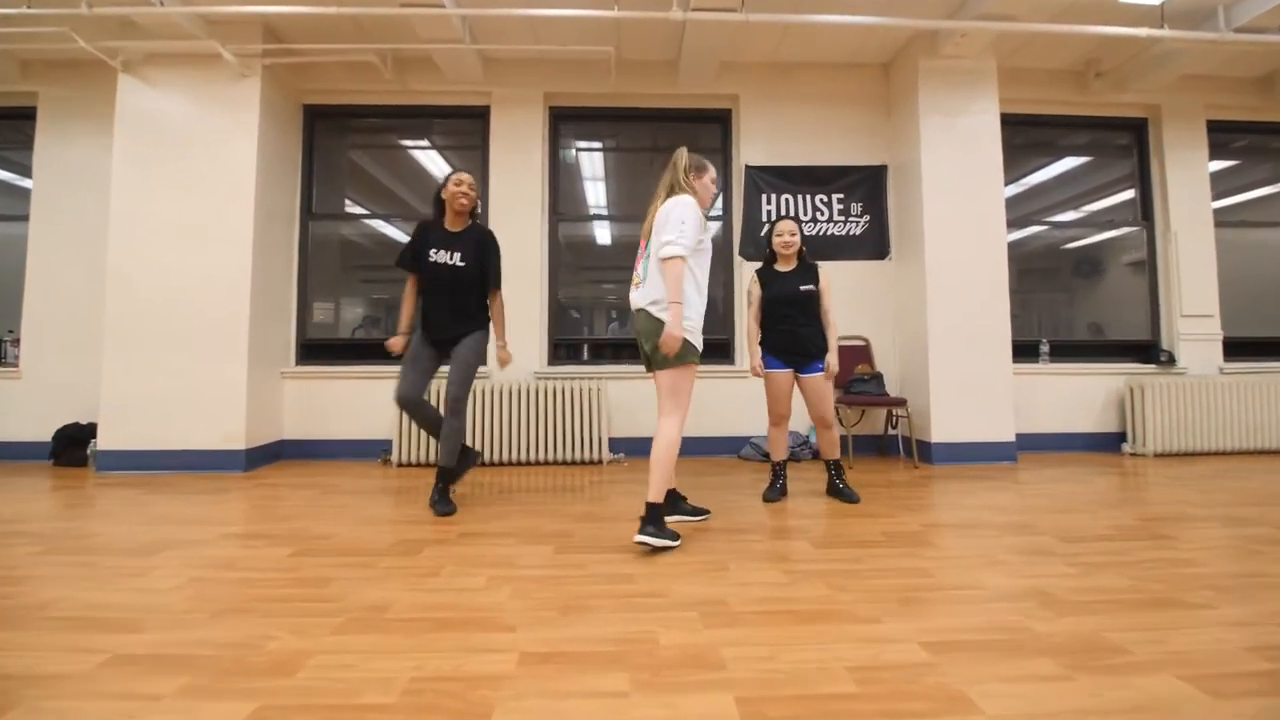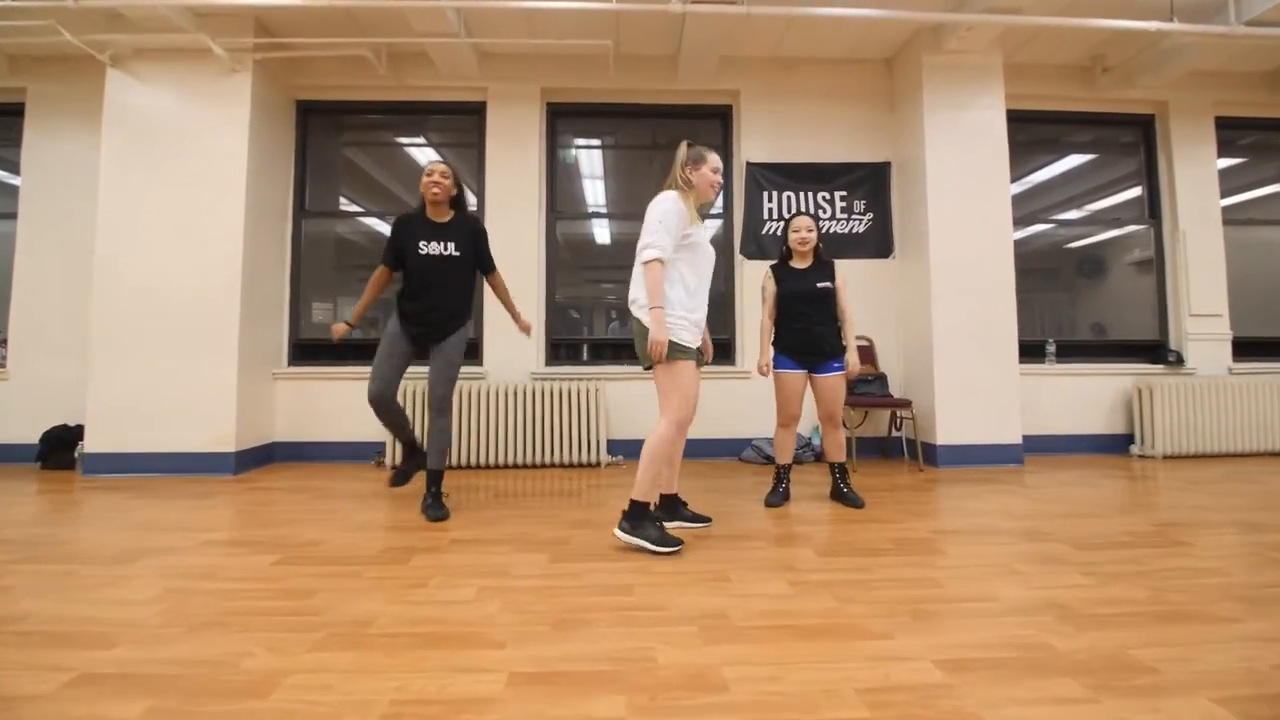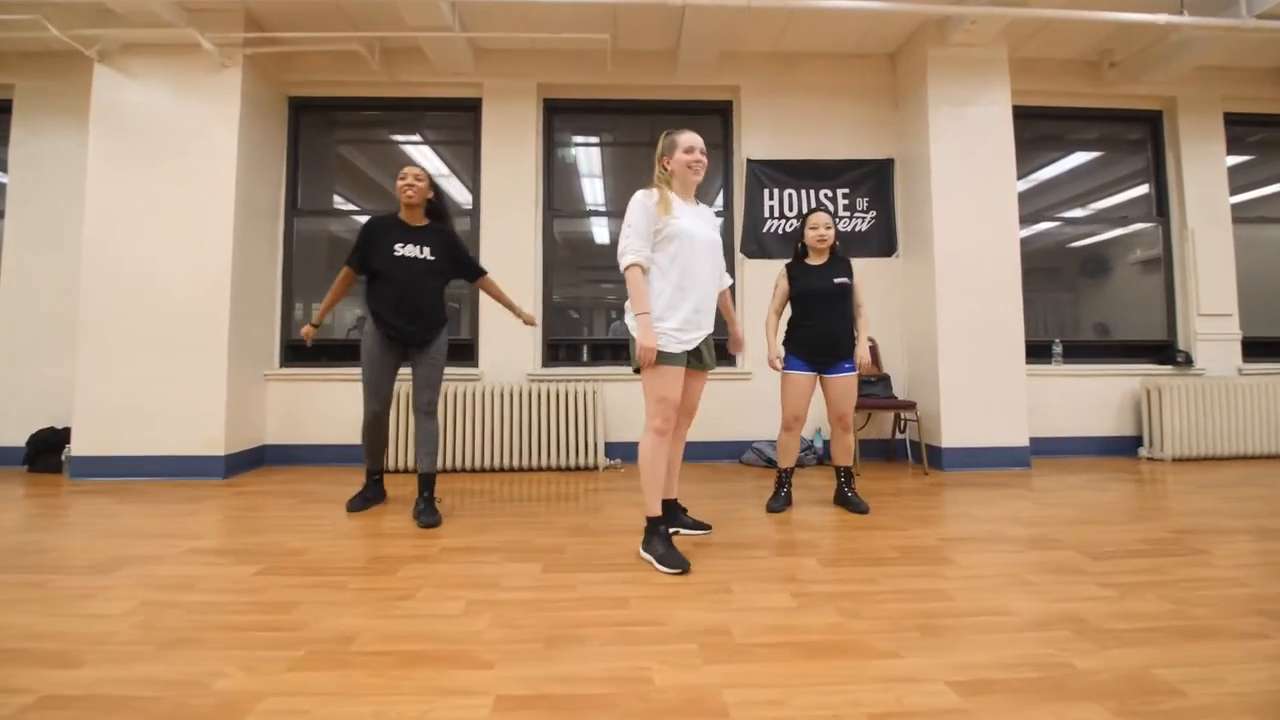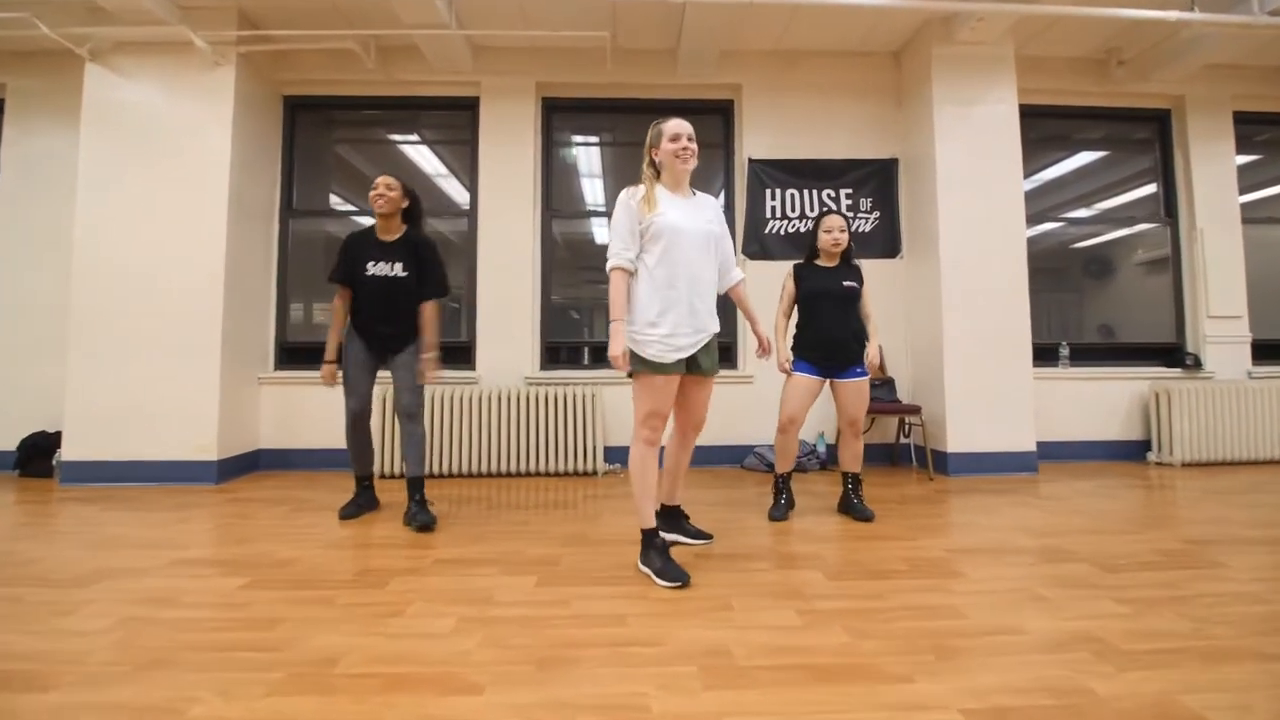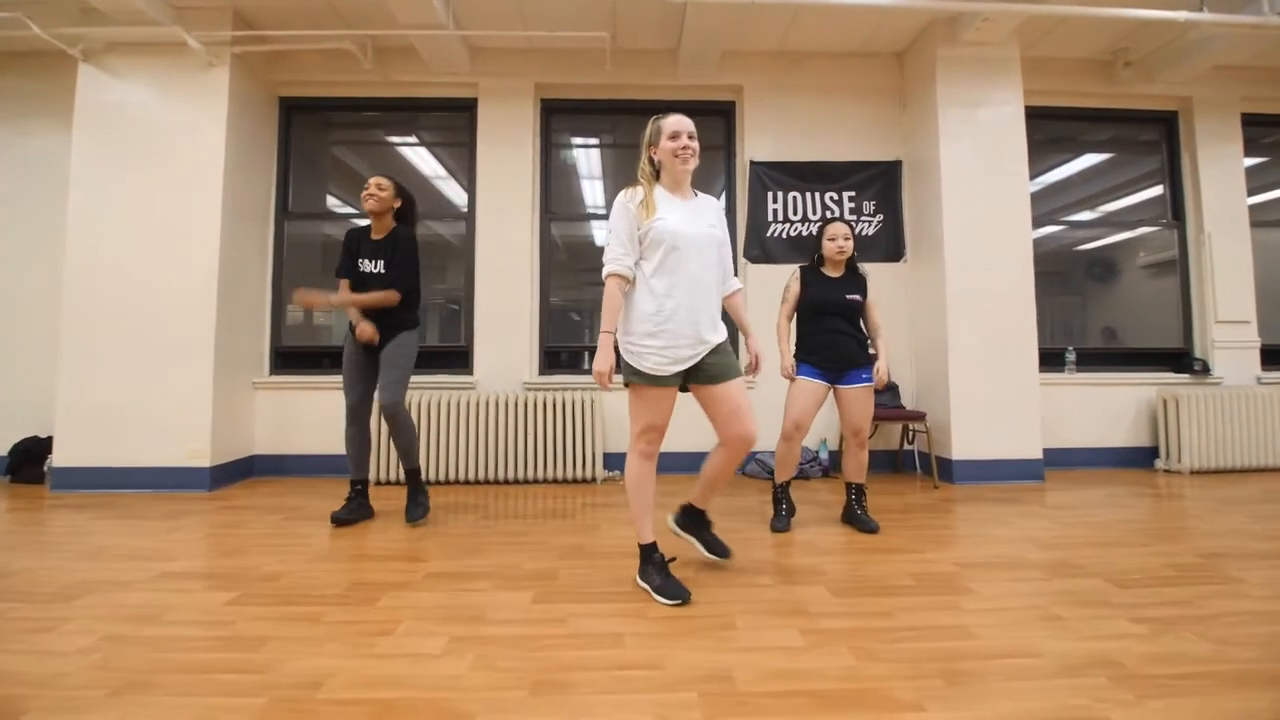
dt=0.2s
person 1, frame 1
left shoulder: (665, 211)
right shoulder: (684, 205)
right elbow: (672, 255)
right wrist: (675, 313)
left hip: (655, 319)
right hip: (668, 320)
left knee: (672, 414)
right knee: (672, 415)
left ankle: (668, 497)
person 1, frame 2
left shoulder: (695, 221)
right shoulder: (670, 204)
right elbow: (653, 258)
left wrist: (705, 335)
right wrist: (657, 318)
left hip: (688, 328)
right hip: (663, 325)
left knee: (681, 418)
right knee: (674, 416)
left ankle: (668, 504)
right ankle: (636, 516)
person 1, frame 3
left shoulder: (707, 216)
right shoulder: (648, 202)
left elbow: (718, 278)
right elbow: (633, 263)
left wrist: (733, 325)
right wrist: (641, 321)
left hip: (697, 330)
right hip: (660, 327)
left knee: (681, 423)
right knee: (660, 424)
left ankle: (669, 508)
person 1, frame 4
left shoulder: (709, 206)
right shoulder: (636, 199)
left elbow: (728, 272)
right elbow: (620, 267)
left wrist: (755, 322)
right wrist: (616, 328)
left hip: (701, 332)
right hip: (653, 332)
left knee: (689, 429)
right knee: (649, 432)
person 1, frame 5
left shoulder: (712, 207)
right shoulder: (634, 202)
left elbow: (727, 280)
right elbow: (617, 273)
left wrist: (749, 335)
right wrist: (606, 341)
left hip: (709, 340)
right hip: (652, 341)
left knee: (742, 436)
right knee: (646, 446)
person 2, frame 1
left shoulder: (482, 238)
right shoulder: (425, 231)
left elbow: (494, 294)
right elbow: (412, 284)
left wrist: (501, 342)
right wrist: (402, 332)
left hip: (470, 332)
right hip: (428, 330)
left knee: (454, 401)
right knee: (406, 397)
left ankle: (441, 487)
right ankle: (458, 452)
person 2, frame 2
left shoulder: (470, 228)
right shoulder: (406, 225)
left elbow: (491, 275)
right elbow: (383, 274)
left wrist: (517, 316)
right wrist: (351, 320)
left hip: (451, 328)
right hip: (405, 324)
left knee: (439, 404)
right knee: (379, 395)
left ankle: (434, 491)
right ankle: (413, 450)
person 2, frame 3
left shoulder: (443, 235)
right shoulder: (377, 228)
left elbow: (478, 277)
right elbow: (348, 276)
left wrist: (517, 311)
right wrist: (317, 321)
left hip: (430, 334)
right hip: (381, 332)
left knee: (425, 409)
right knee: (375, 410)
left ankle: (425, 497)
right ankle: (373, 484)
person 2, frame 4
left shoulder: (420, 244)
right shoulder: (355, 243)
left elbow: (429, 301)
right elbow: (342, 300)
left wrist: (430, 352)
right wrist: (330, 355)
left hip: (405, 340)
right hip: (362, 340)
left knee: (408, 409)
right knee: (356, 412)
left ankle: (417, 501)
right ankle: (365, 491)
person 2, frame 5
left shoulder: (404, 239)
right shoulder: (354, 238)
left elbow: (393, 295)
right elbow: (345, 289)
left wrist: (332, 300)
right wrist: (357, 319)
left hip: (399, 333)
right hip: (360, 333)
left knee: (392, 404)
right knee: (355, 410)
person 3, frame 1
left shoulder: (814, 272)
right shoulder: (761, 276)
left elbow: (826, 315)
right elbow: (754, 318)
left wrist: (833, 351)
right wrist: (754, 353)
left hip: (813, 354)
right hip: (777, 355)
left knee: (824, 419)
right knee: (778, 418)
left ankle: (836, 479)
right ankle: (778, 479)
person 3, frame 2
left shoulder: (830, 270)
right shoulder: (776, 273)
left elbow: (844, 313)
right elbow: (767, 316)
left wrist: (852, 349)
right wrist: (764, 351)
left hip: (829, 354)
right hip: (789, 355)
left knee: (832, 420)
right knee: (787, 419)
left ankle: (840, 483)
right ankle: (781, 482)
person 3, frame 3
left shoulder: (845, 266)
right shoulder: (791, 271)
left elbow: (859, 308)
right elbow: (774, 311)
left wrist: (863, 342)
right wrist: (772, 345)
left hip: (842, 356)
right hip: (800, 355)
left knee: (843, 422)
right knee: (791, 421)
left ankle: (845, 488)
right ankle: (783, 487)
person 3, frame 4
left shoulder: (854, 272)
right shoulder: (798, 272)
left elbow: (866, 315)
right elbow: (782, 314)
left wrist: (873, 343)
right wrist: (781, 348)
left hip: (851, 360)
right hip: (807, 359)
left knee: (853, 427)
right knee: (787, 422)
left ankle: (851, 495)
person 3, frame 5
left shoulder: (860, 281)
right shoulder: (803, 276)
left elbow: (874, 327)
right elbow: (784, 317)
left wrist: (882, 358)
right wrist: (786, 354)
left hip: (855, 366)
right hip: (811, 364)
left knee: (858, 436)
right knee: (791, 428)
